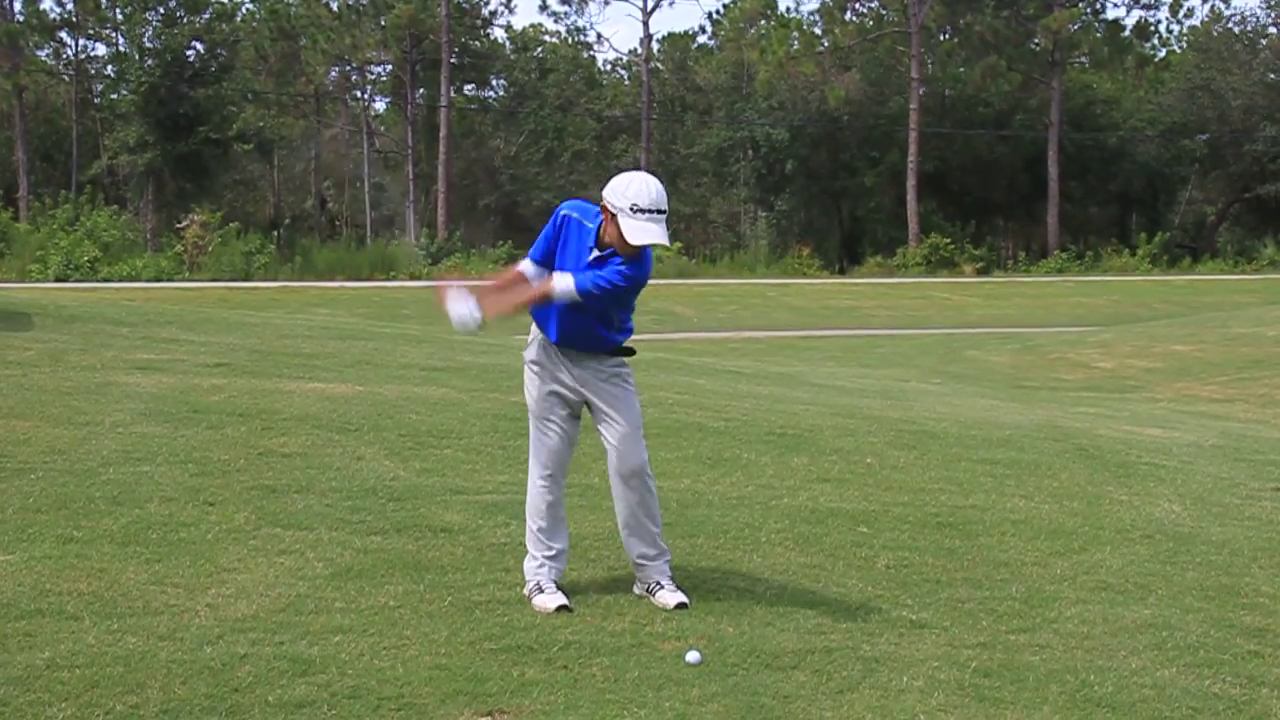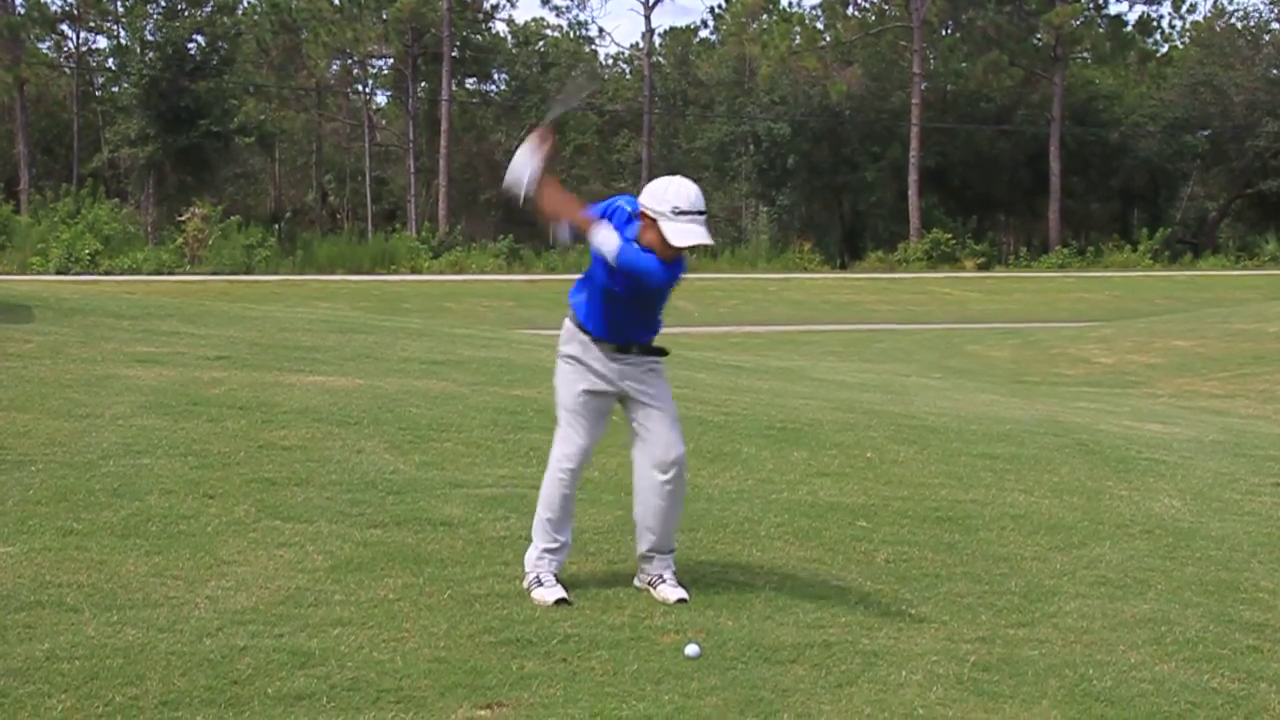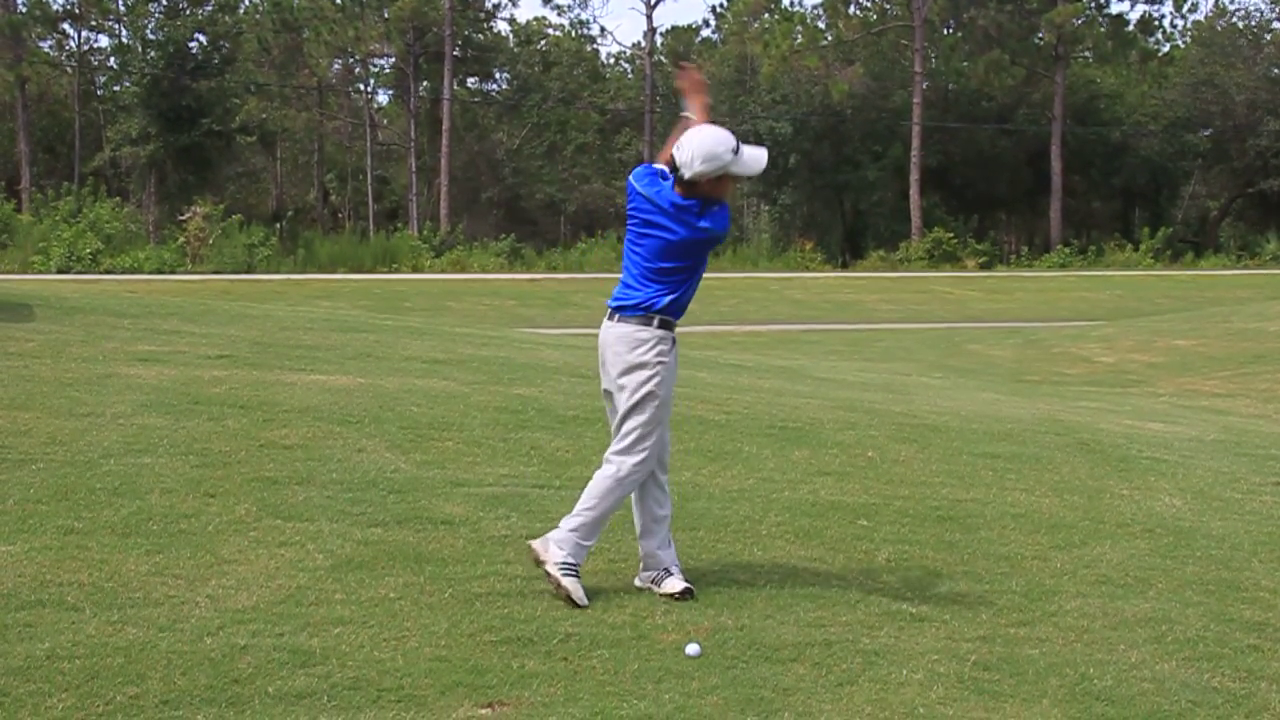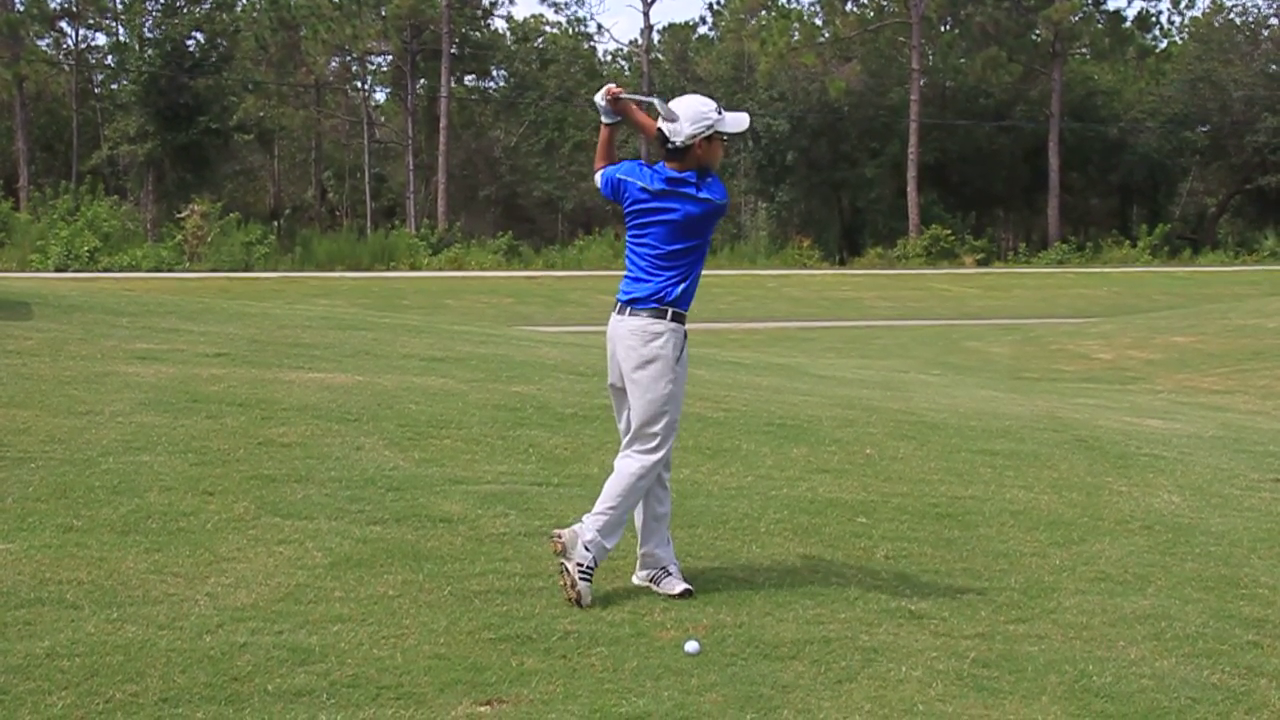
dt=0.5s
person 1, frame 1
left shoulder: (633, 267)
right shoulder: (571, 216)
left elbow: (556, 290)
right elbow: (531, 269)
left wrist: (480, 307)
right wrist: (480, 293)
left hip: (604, 366)
right hip: (550, 353)
left knee: (631, 464)
right knee: (547, 466)
left ankle: (654, 573)
right ankle: (542, 575)
person 1, frame 2
left shoulder: (663, 267)
right shoulder: (622, 211)
left elbow: (584, 222)
right elbow: (575, 213)
left wrist: (535, 178)
right wrist: (536, 177)
left hip: (639, 361)
right hip: (587, 351)
left knee: (667, 458)
right knee: (570, 457)
left ankle: (655, 567)
right ankle: (541, 566)
person 1, frame 3
left shoulder: (645, 187)
right shoulder: (711, 225)
left elbow: (664, 163)
left wrist: (693, 111)
right wrist: (699, 106)
left hip: (622, 330)
right hip: (645, 341)
left knee: (651, 456)
right knee: (631, 456)
left ankle: (657, 564)
right ankle: (563, 546)
person 1, frame 4
left shoulder: (633, 179)
right shoulder: (711, 199)
left elbow: (600, 173)
right elbow: (676, 151)
left wrist: (609, 119)
right wrist: (631, 111)
left hip: (627, 323)
right hip: (656, 331)
left knee: (647, 450)
right knee: (648, 451)
left ankle: (654, 562)
right ankle: (586, 542)
